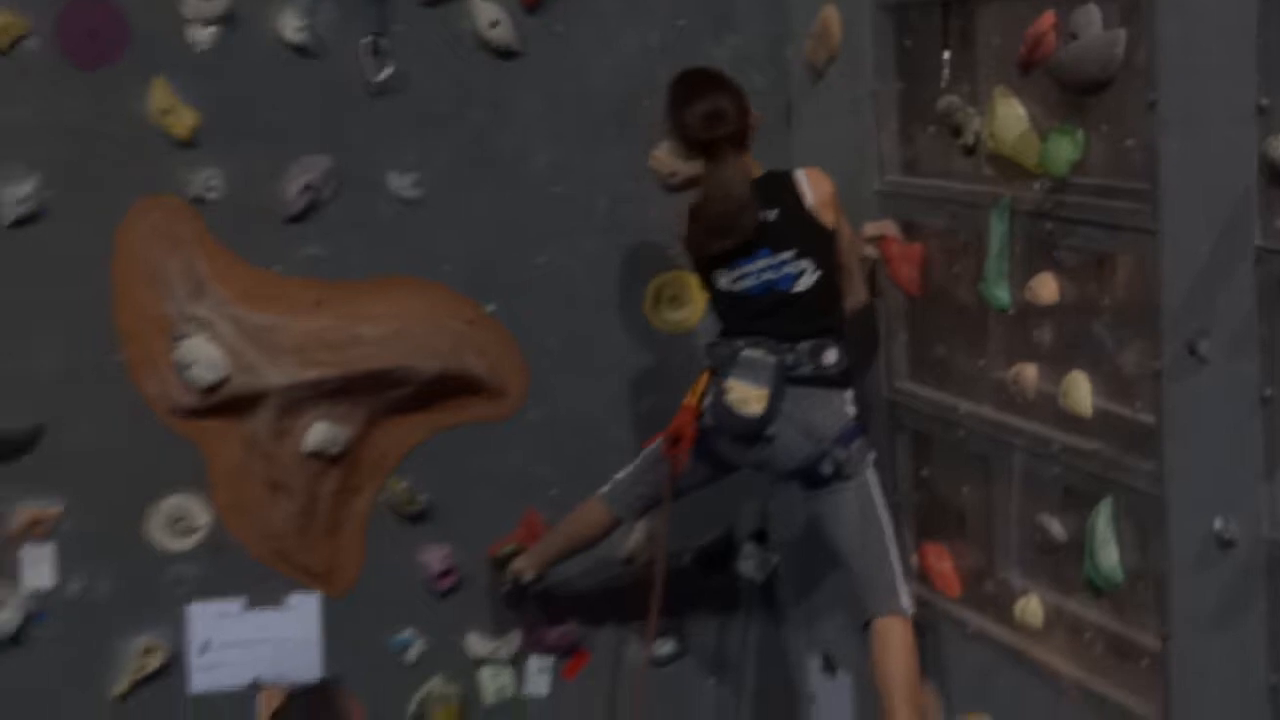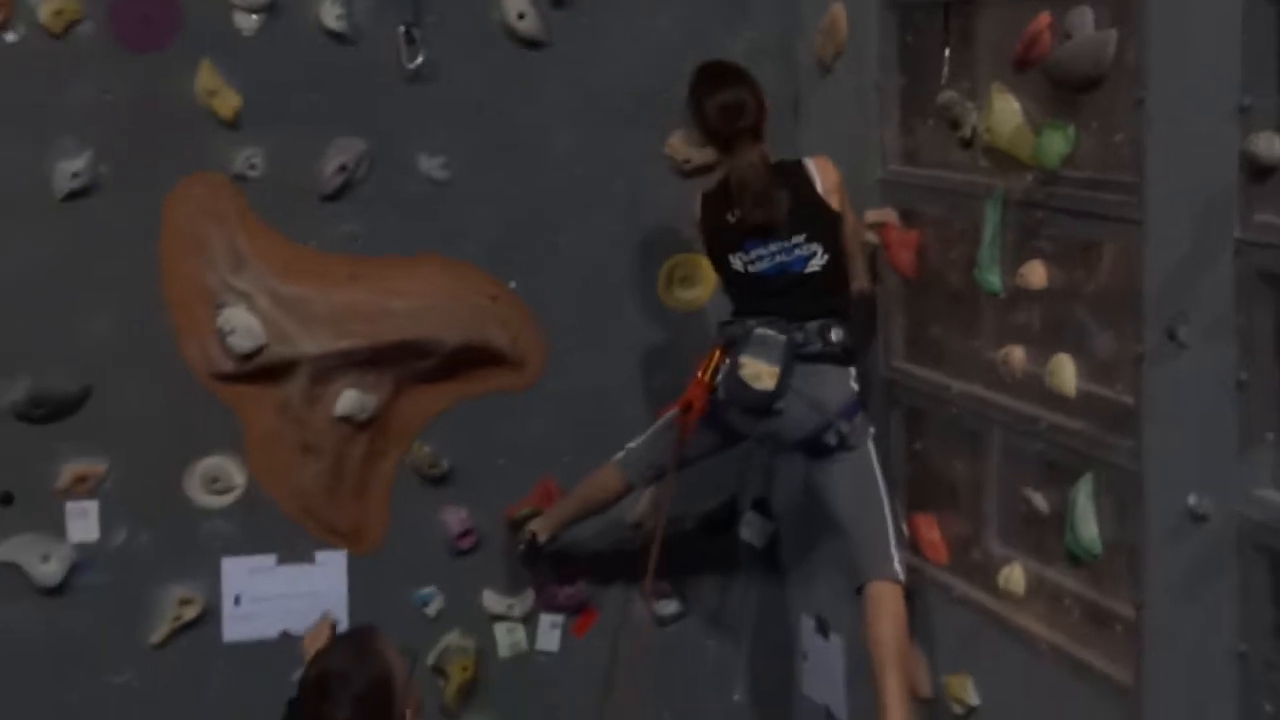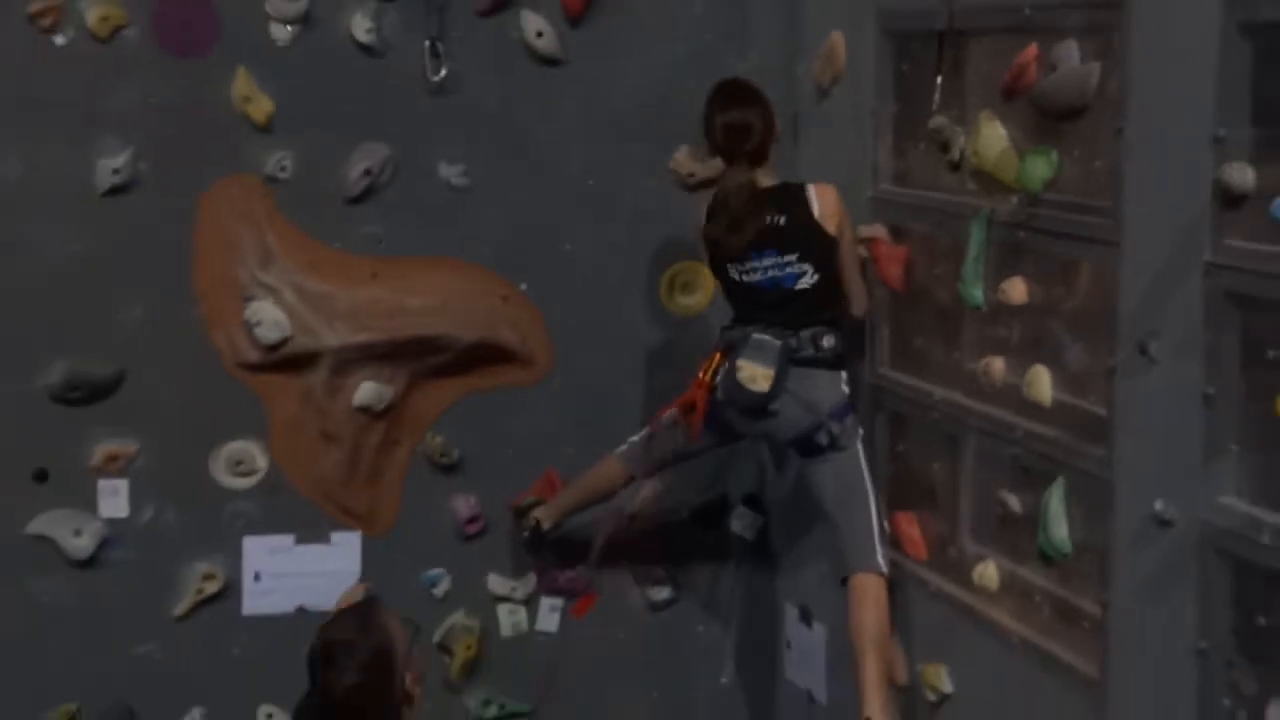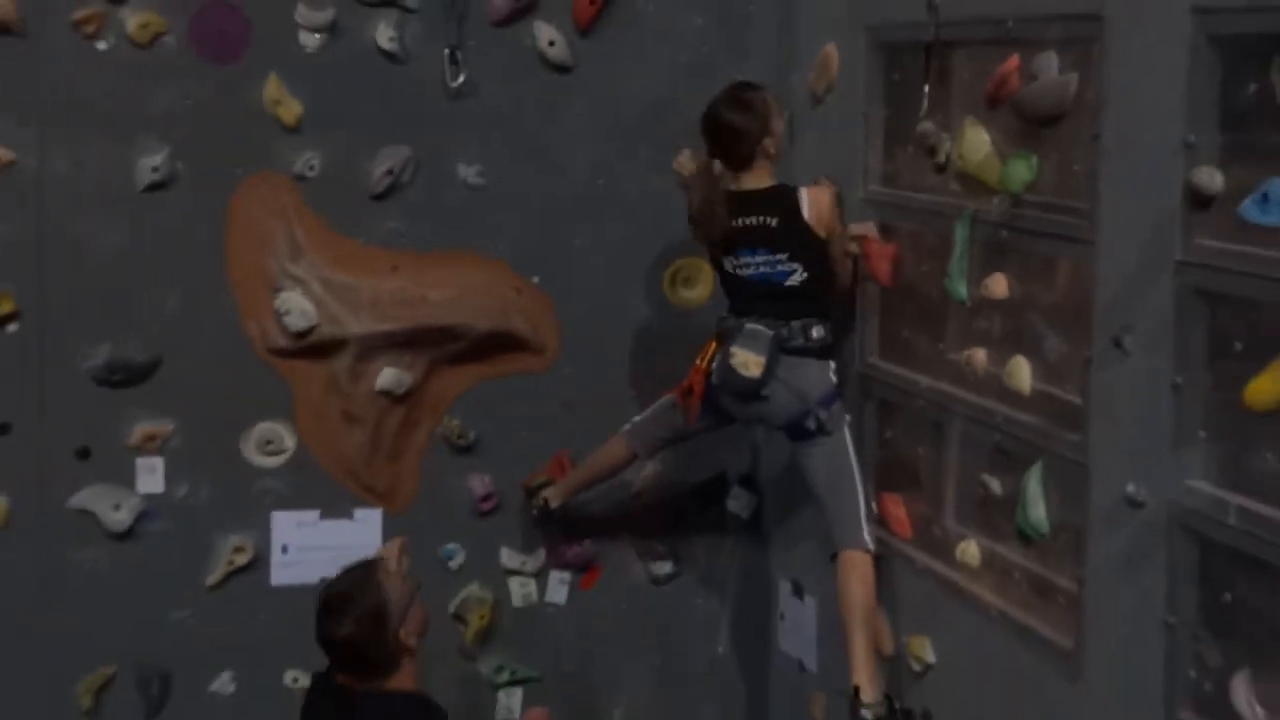
dt=0.2s
person 1, frame 1
left shoulder: (700, 221)
right shoulder: (812, 188)
right elbow: (855, 298)
left hip: (733, 404)
right hip: (817, 413)
left knee: (624, 494)
right knee: (888, 599)
left ankle: (524, 568)
person 1, frame 2
left shoulder: (709, 208)
right shoulder: (820, 175)
right elbow: (859, 282)
left hip: (743, 378)
right hip: (822, 388)
left knee: (637, 461)
right knee: (880, 563)
left ankle: (541, 530)
person 1, frame 3
left shoulder: (714, 217)
right shoulder: (821, 200)
right elbow: (857, 305)
left hip: (739, 379)
right hip: (815, 391)
left knee: (640, 453)
right knee: (865, 556)
left ankle: (544, 517)
person 1, frame 4
left shoulder: (712, 208)
right shoulder: (816, 201)
right elbow: (843, 280)
left hip: (733, 364)
right hip: (805, 377)
left knee: (641, 433)
right knee: (854, 534)
left ankle: (553, 496)
